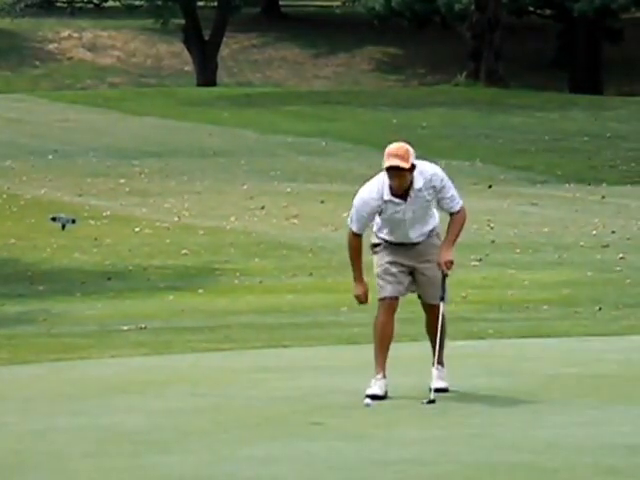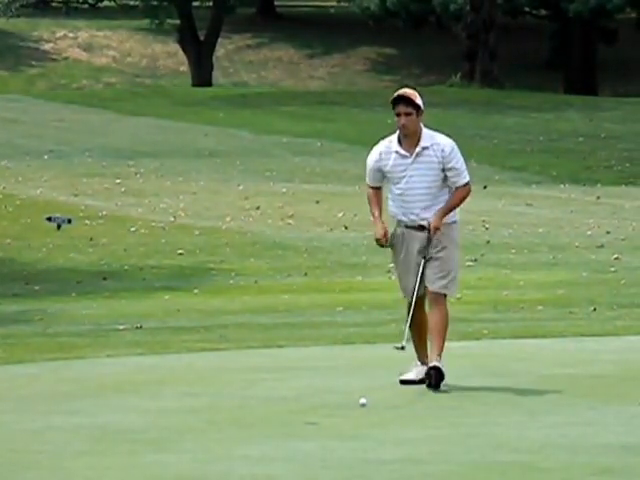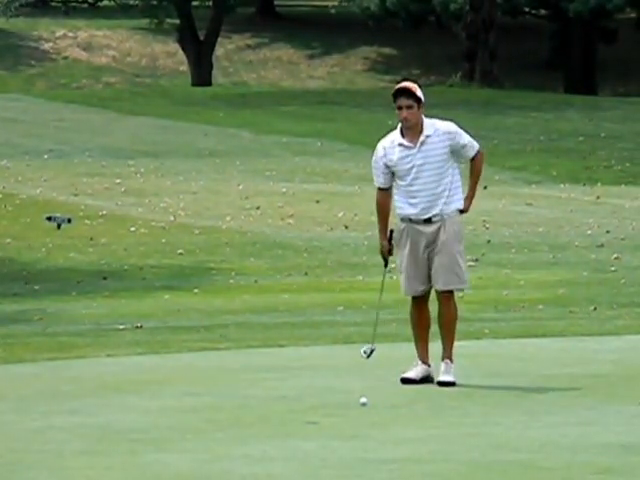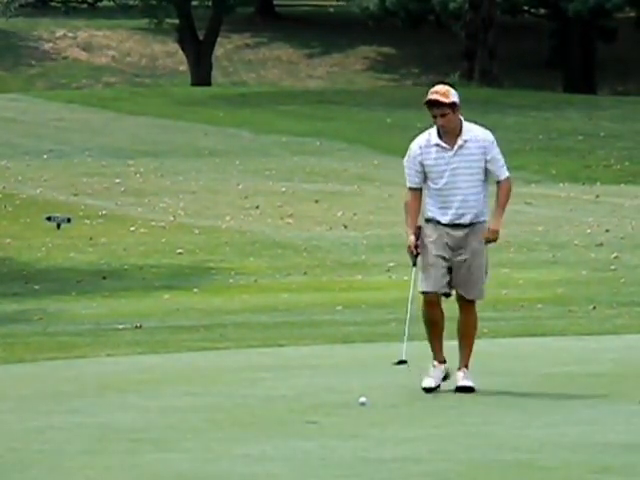
dt=1s
person 1, frame 1
left shoulder: (433, 176)
right shoulder: (369, 195)
left elbow: (458, 212)
right elbow: (355, 235)
left wrist: (449, 249)
right wrist: (358, 281)
left hip: (427, 242)
right hip: (390, 246)
left knee: (433, 305)
right knee: (387, 304)
left ankle: (438, 366)
right ankle: (379, 376)
person 1, frame 2
left shoulder: (444, 146)
right shoulder: (382, 152)
left elbow: (463, 186)
right elbow: (373, 187)
left wrist: (440, 215)
right wrist: (378, 222)
left hip: (440, 230)
right hip: (405, 232)
left knee: (437, 295)
right knee: (414, 299)
left ankle: (436, 361)
right ankle: (422, 363)
person 1, frame 3
left shoulder: (447, 132)
right shoulder: (385, 148)
left elbow: (476, 154)
right elbow: (383, 193)
left wrist: (470, 195)
right wrist: (382, 235)
left hip: (446, 222)
right hip: (411, 228)
left knee: (445, 293)
right knee: (417, 297)
left ankle: (447, 361)
right ankle: (423, 364)
person 1, frame 4
left shoulder: (483, 139)
right shoulder: (420, 147)
left elbow: (503, 181)
right elbow: (414, 192)
left wrist: (496, 219)
right wrist: (411, 232)
left hip: (474, 229)
right hip: (435, 229)
left knee: (467, 301)
right knee: (431, 296)
left ankle: (463, 369)
right ankle: (438, 362)
